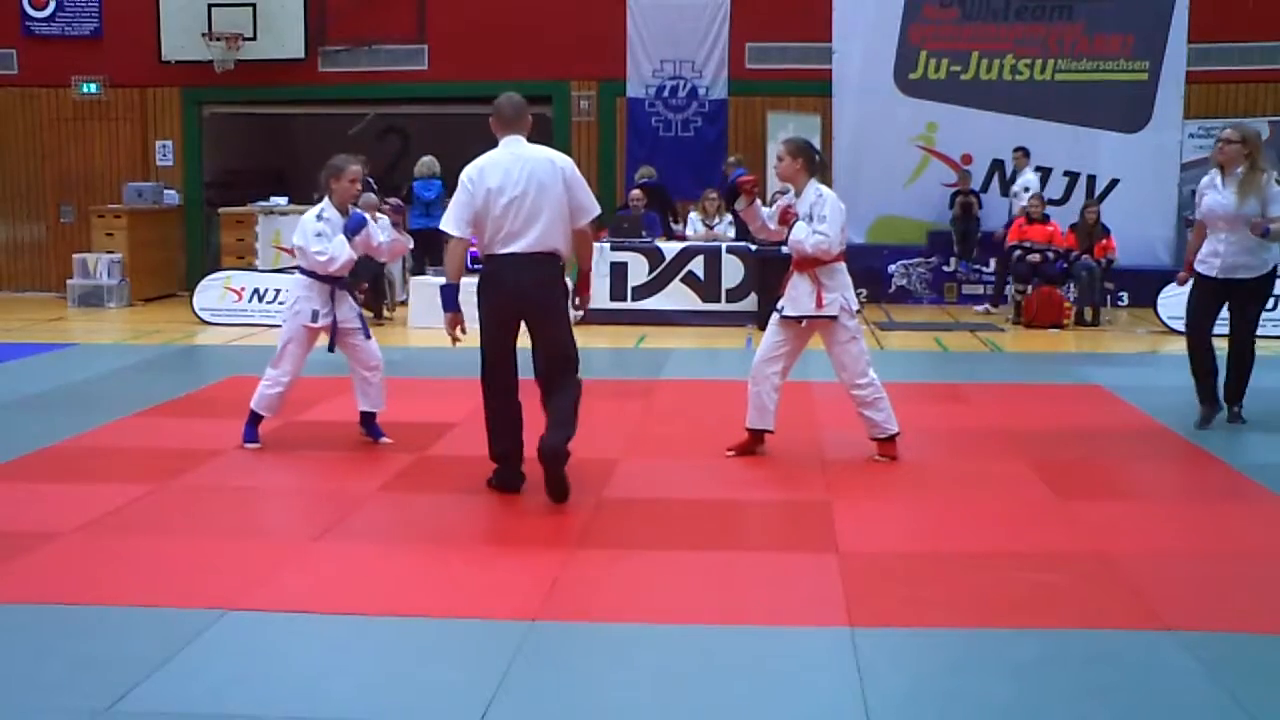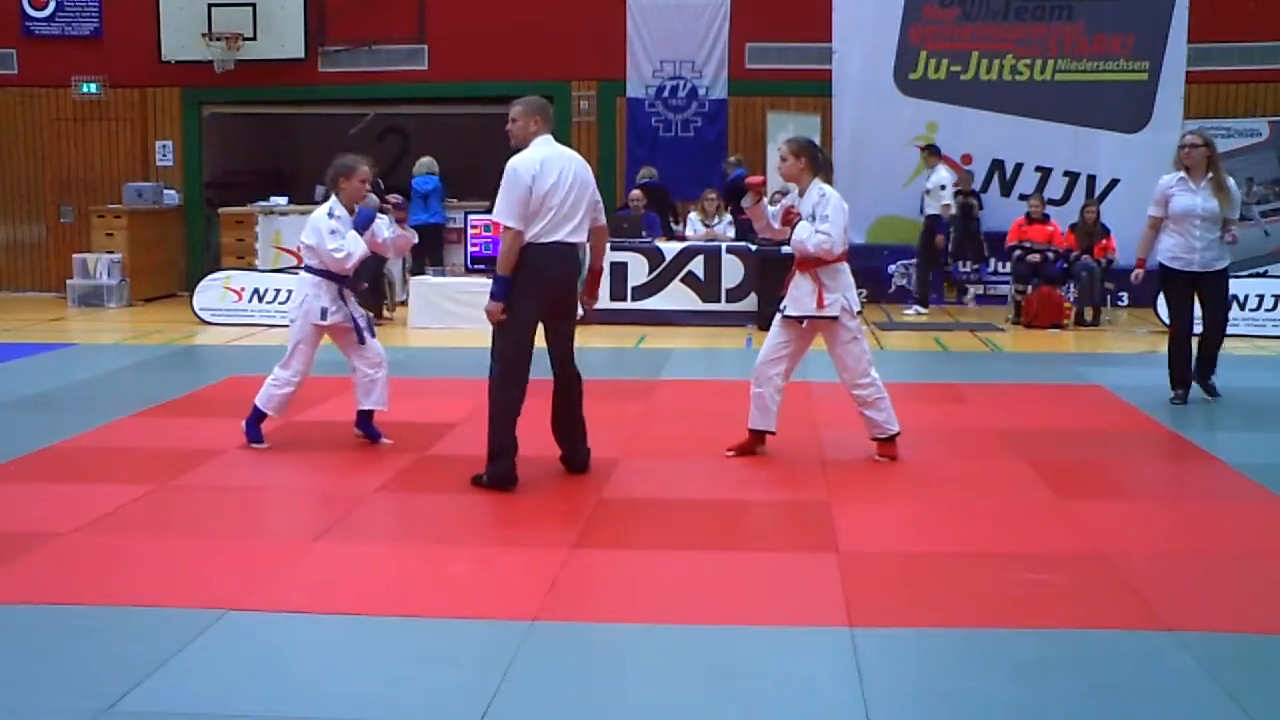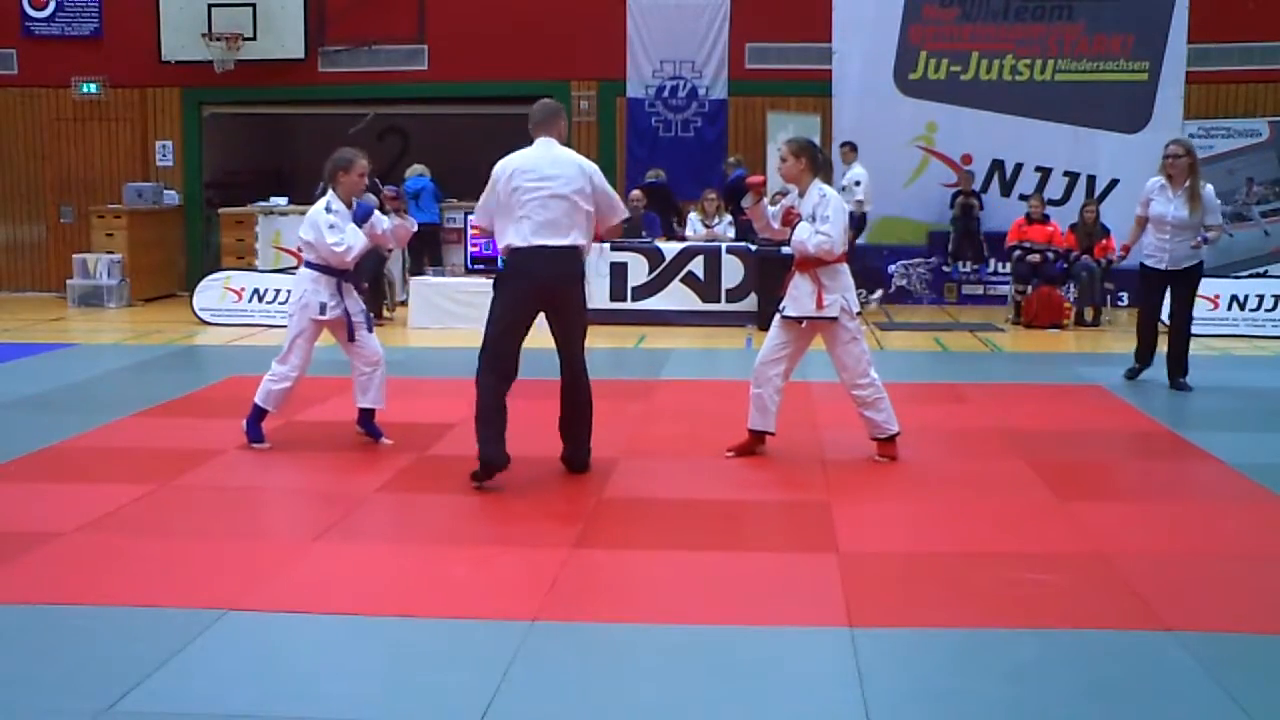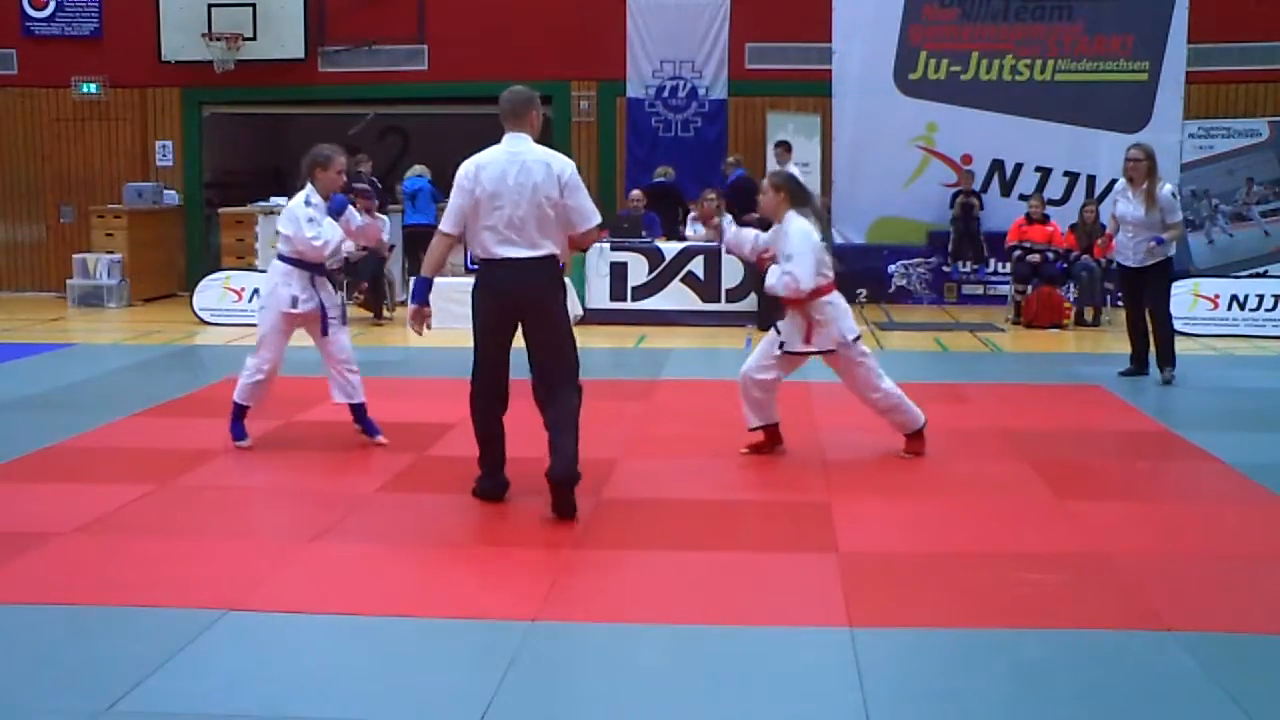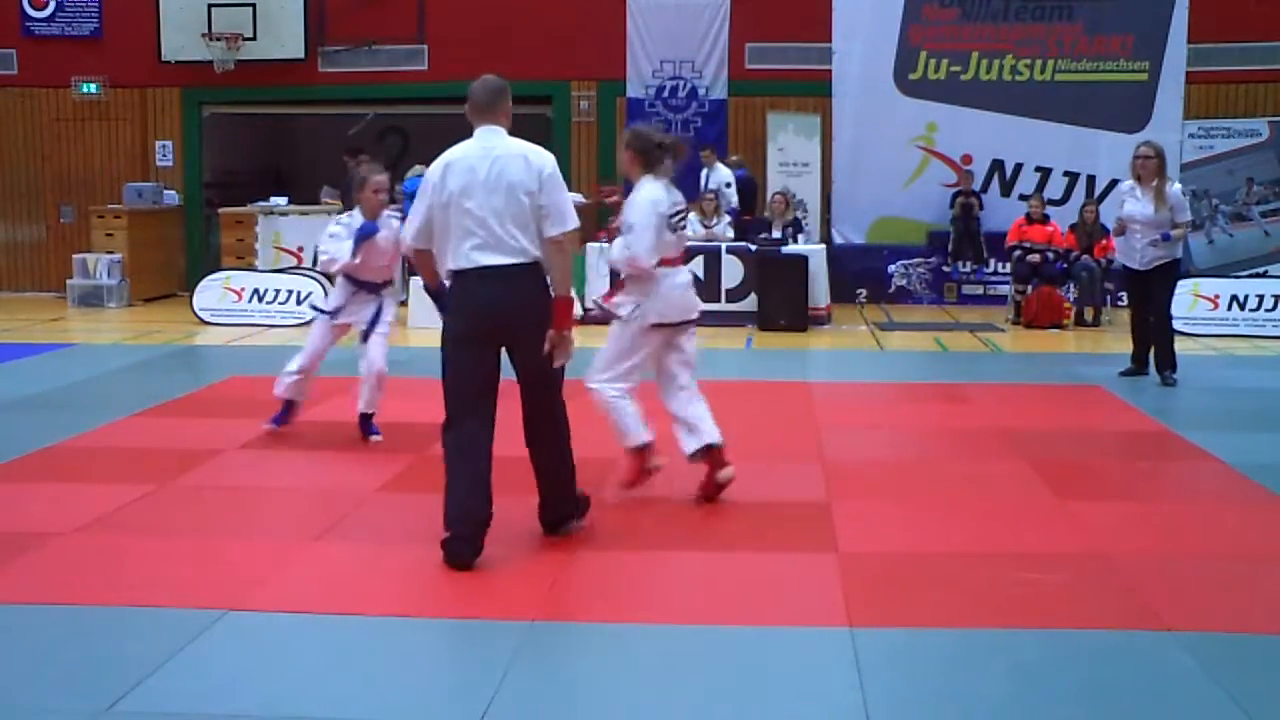
dt=0.7s
person 1, frame 1
left shoulder: (477, 171)
right shoulder: (558, 163)
left elbow: (458, 240)
right elbow: (583, 230)
left wrist: (450, 300)
right wrist: (583, 279)
left hip: (498, 278)
right hip: (545, 276)
left knee: (499, 377)
right knee: (560, 372)
left ankle: (508, 469)
right ankle: (554, 445)
person 1, frame 2
left shoulder: (522, 164)
right shoulder: (579, 164)
left elbow: (513, 234)
right elbow: (599, 227)
left wrist: (498, 291)
right wrist: (593, 276)
left hip: (532, 266)
right hip: (567, 266)
left knee: (509, 367)
right knee: (564, 360)
left ankle: (502, 468)
right ankle: (575, 452)
person 1, frame 3
left shoulder: (507, 166)
right shoulder: (584, 167)
left elbow: (484, 223)
right elbow: (614, 223)
left hip: (521, 268)
right hip: (566, 268)
left knee: (496, 363)
right knee: (572, 362)
left ankle: (492, 452)
right ankle: (577, 453)
person 1, frame 4
left shoulder: (474, 167)
right shoulder: (558, 165)
left elbow: (446, 233)
right elbow: (588, 234)
left wrist: (421, 290)
right wrist: (563, 248)
left hip: (493, 281)
right hip: (541, 280)
left knee: (489, 383)
right knee: (558, 381)
left ankle: (492, 478)
right ankle: (562, 472)
person 1, frame 5
left shoulder: (443, 167)
right shoulder: (536, 160)
left elbow: (420, 249)
right elbow: (560, 241)
left wrist: (443, 296)
right wrist: (562, 312)
left hip: (468, 296)
right hip: (525, 291)
left knee: (466, 418)
right knee: (544, 403)
left ankle: (464, 535)
right ankle: (559, 507)
person 2, frame 1
left shoulder: (825, 199)
right shoulder: (790, 201)
left elbow: (826, 246)
right elbow: (764, 229)
left wrist: (794, 226)
right wrist: (749, 201)
left hip: (829, 291)
right hip: (798, 289)
left knee: (856, 372)
right knee: (765, 364)
left ankle: (886, 436)
right ankle: (756, 436)
person 2, frame 2
left shoulder: (828, 198)
right shoulder: (795, 200)
left elbow: (830, 246)
right elbow: (768, 228)
left wrist: (797, 225)
right wrist: (755, 200)
left hip: (831, 291)
right hip: (801, 289)
left knee: (858, 372)
right knee: (768, 364)
left ankle: (886, 436)
right ankle: (757, 436)
person 2, frame 3
left shoulder: (828, 199)
right shoulder: (795, 200)
left elbow: (829, 247)
right elbow: (768, 227)
left wrist: (797, 227)
right wrist: (756, 199)
left hip: (830, 292)
right hip: (801, 289)
left knee: (857, 372)
right knee: (768, 364)
left ankle: (886, 436)
right ankle: (756, 436)
person 2, frame 4
left shoulder: (798, 231)
right shoulder: (783, 229)
left elbow: (797, 284)
right elbow: (757, 247)
left wrist: (767, 270)
left hip: (828, 320)
right hip: (799, 320)
left knee: (871, 386)
right knee: (754, 375)
left ankle: (914, 429)
right ankle: (771, 437)
person 2, frame 5
left shoulder: (643, 200)
right shoulder: (667, 192)
left elbow: (637, 259)
left wrist: (613, 246)
right wrist: (623, 236)
left hip: (649, 298)
right hip: (676, 293)
left knee: (605, 381)
right knee: (680, 387)
left ankle: (641, 452)
right ankle: (715, 462)
person 3, frame 1
left shoulder: (358, 219)
right shoulder: (313, 219)
left elbow: (386, 252)
right elbow: (324, 262)
right wrist: (348, 236)
left hip: (339, 297)
right hip: (308, 296)
left knee: (370, 360)
right knee: (284, 367)
left ankle: (369, 423)
right ankle: (252, 424)
person 3, frame 2
left shoulder: (360, 216)
right shoulder: (323, 218)
left elbow: (394, 248)
right elbow: (340, 259)
right wrist: (359, 231)
left hip: (341, 296)
right hip: (314, 296)
left knee: (372, 357)
right knee: (294, 367)
left ankle: (365, 423)
right ankle: (253, 423)
person 3, frame 3
left shoulder: (360, 209)
right shoulder: (322, 212)
left elbow: (394, 238)
right elbow: (341, 253)
right wrist: (359, 224)
left hip: (343, 291)
right hip: (315, 291)
left knee: (371, 355)
right knee: (292, 361)
left ankle: (366, 421)
right ankle: (254, 421)
person 3, frame 4
left shoulder: (337, 205)
right shoulder: (299, 206)
left elbow: (366, 236)
right elbow: (317, 248)
right wrist: (332, 219)
left hip: (318, 285)
right hip: (287, 284)
left knee: (341, 353)
right knee: (265, 357)
left ankle: (362, 419)
right ankle: (237, 419)
person 3, frame 5
left shoulder: (394, 225)
right shoulder: (342, 224)
right elbow: (329, 263)
right wrist: (356, 242)
left hip: (378, 302)
right hip: (345, 297)
left knee: (375, 365)
right knee: (309, 357)
left ankle: (366, 419)
right ankle: (287, 408)
person 4, frame 1
right shoulder: (1208, 183)
right wrist: (1187, 267)
left hip: (1255, 274)
right hip: (1210, 271)
left knee: (1242, 339)
right knee: (1196, 332)
left ankle: (1234, 402)
right ankle: (1208, 401)
person 4, frame 2
left shoulder: (1226, 186)
right shoulder: (1168, 183)
left elbow: (1230, 224)
right elbow: (1153, 227)
left wrist: (1230, 235)
right wrist: (1141, 262)
left hip: (1214, 266)
right hip: (1175, 265)
left knee: (1217, 323)
right knee: (1180, 326)
left ankle: (1204, 374)
right ankle: (1180, 386)
person 4, frame 3
left shoulder: (1204, 192)
right shoulder: (1153, 186)
left elbow: (1216, 231)
right elbow: (1140, 223)
left wrist: (1204, 239)
right wrist: (1126, 248)
left hip: (1187, 265)
right hip: (1152, 262)
left knee: (1181, 319)
right knee: (1147, 314)
left ankle: (1177, 375)
right ankle: (1142, 360)
person 4, frame 4
left shoulder: (1164, 192)
right shoulder: (1121, 188)
left elbow: (1176, 229)
left wrist: (1159, 241)
right wrist: (1109, 235)
left hip: (1156, 262)
right hip: (1126, 261)
left knee: (1159, 312)
right knee: (1133, 312)
left ankle: (1167, 366)
right ankle: (1139, 362)
person 4, frame 5
left shoulder: (1173, 191)
right shoulder: (1126, 188)
left elbow: (1184, 229)
left wrist: (1166, 237)
right wrist: (1119, 228)
left hip: (1164, 263)
right hip: (1132, 262)
left knee: (1160, 314)
right knee: (1138, 313)
left ankle: (1166, 369)
right ankle: (1139, 362)
